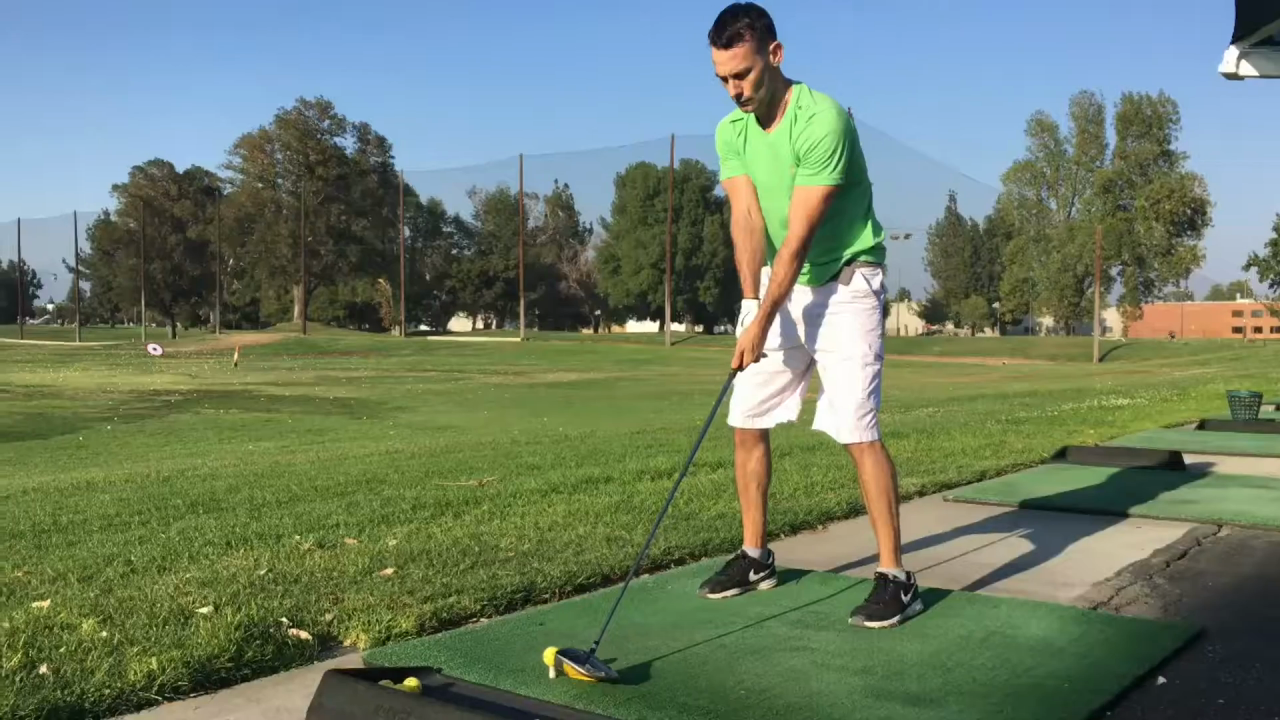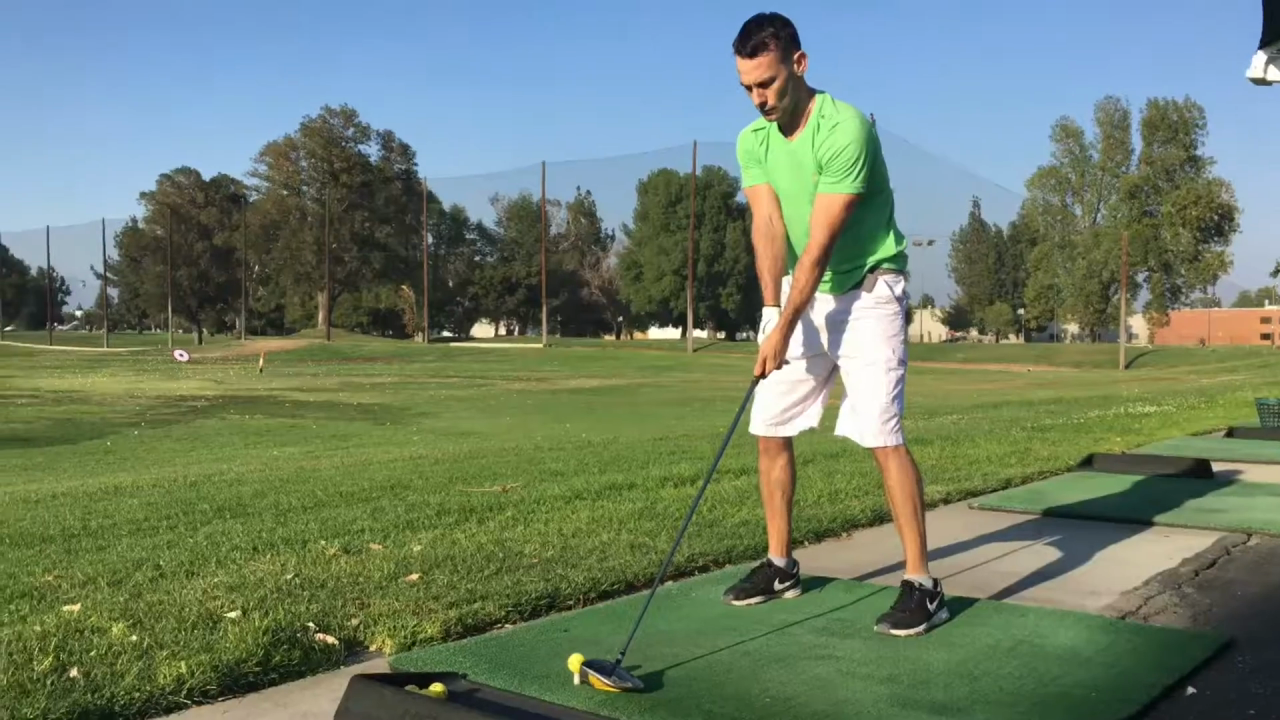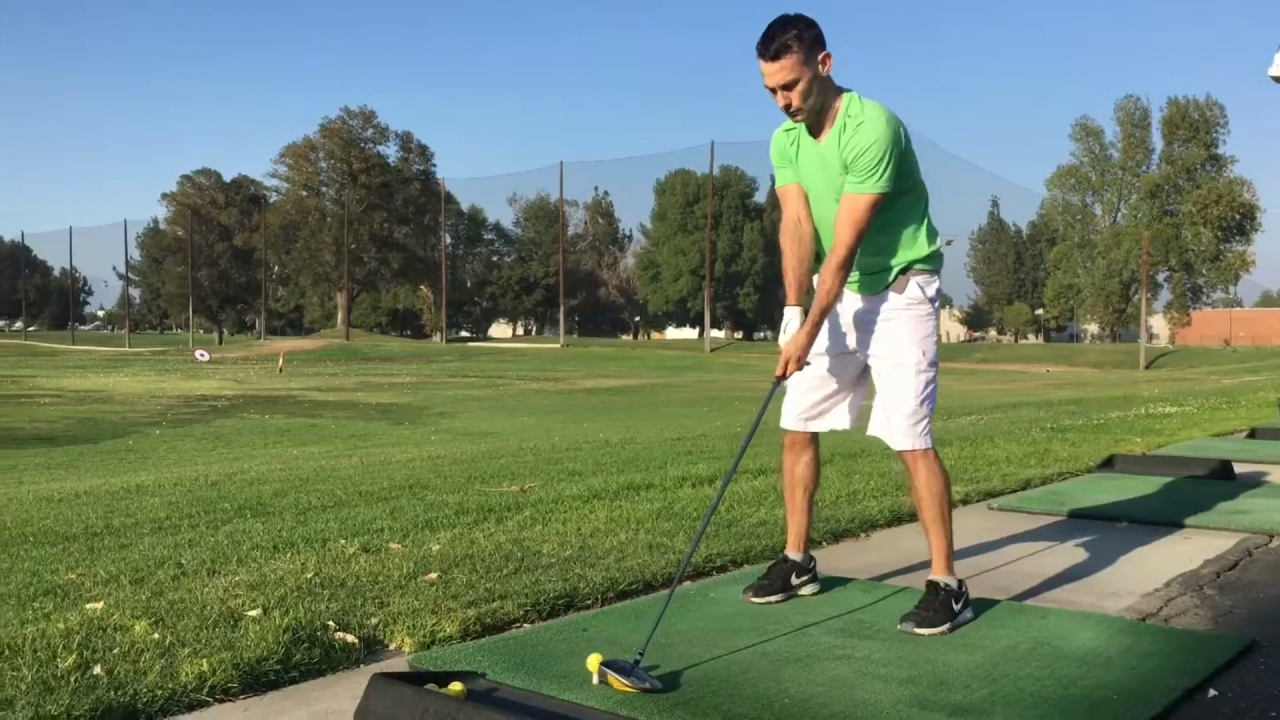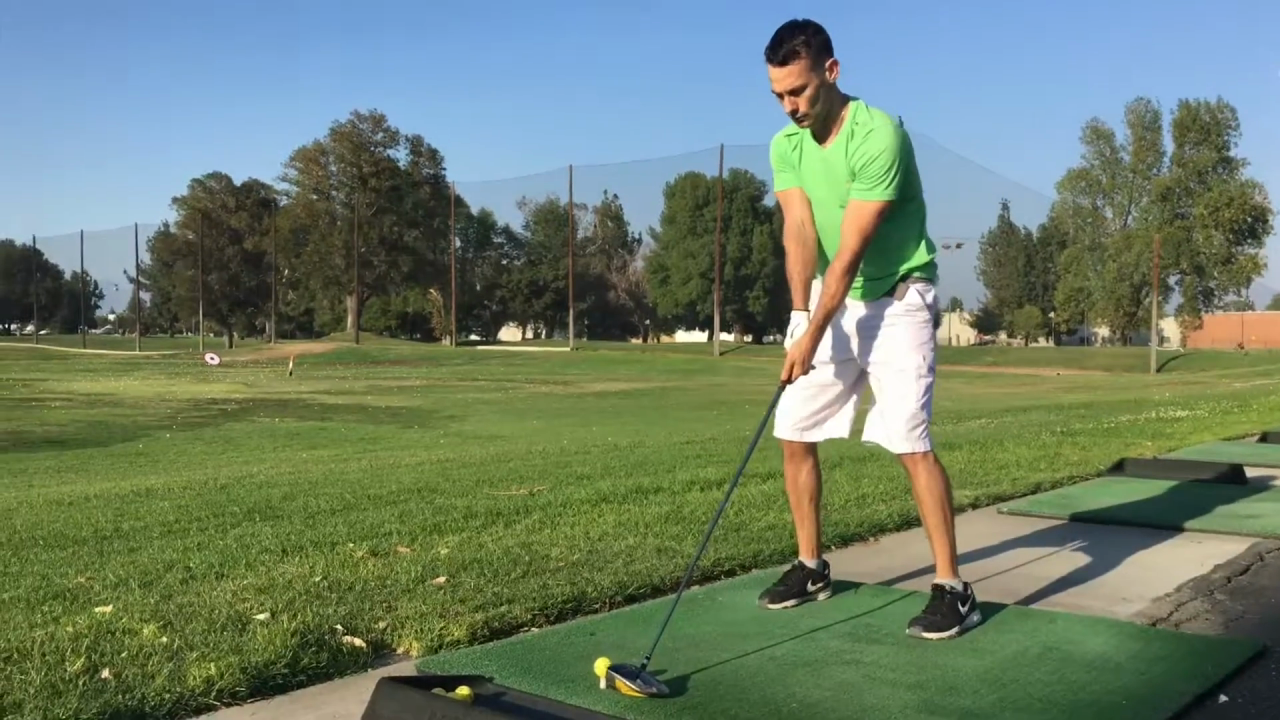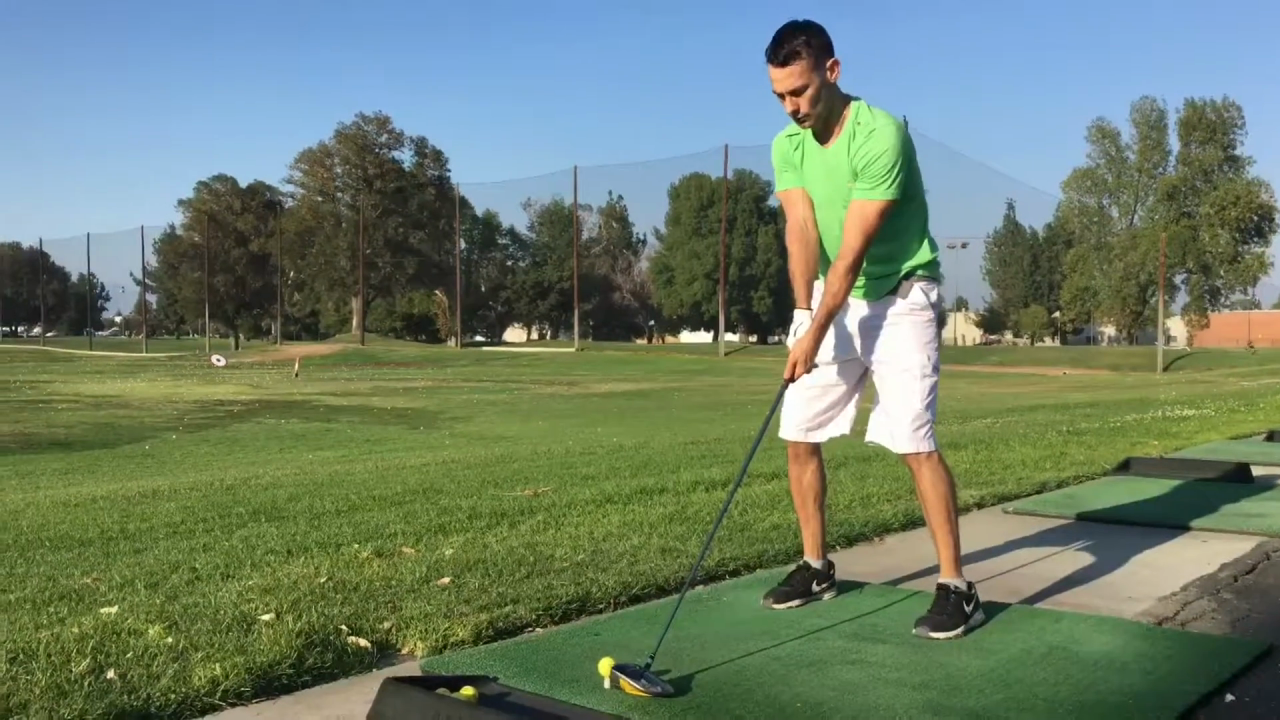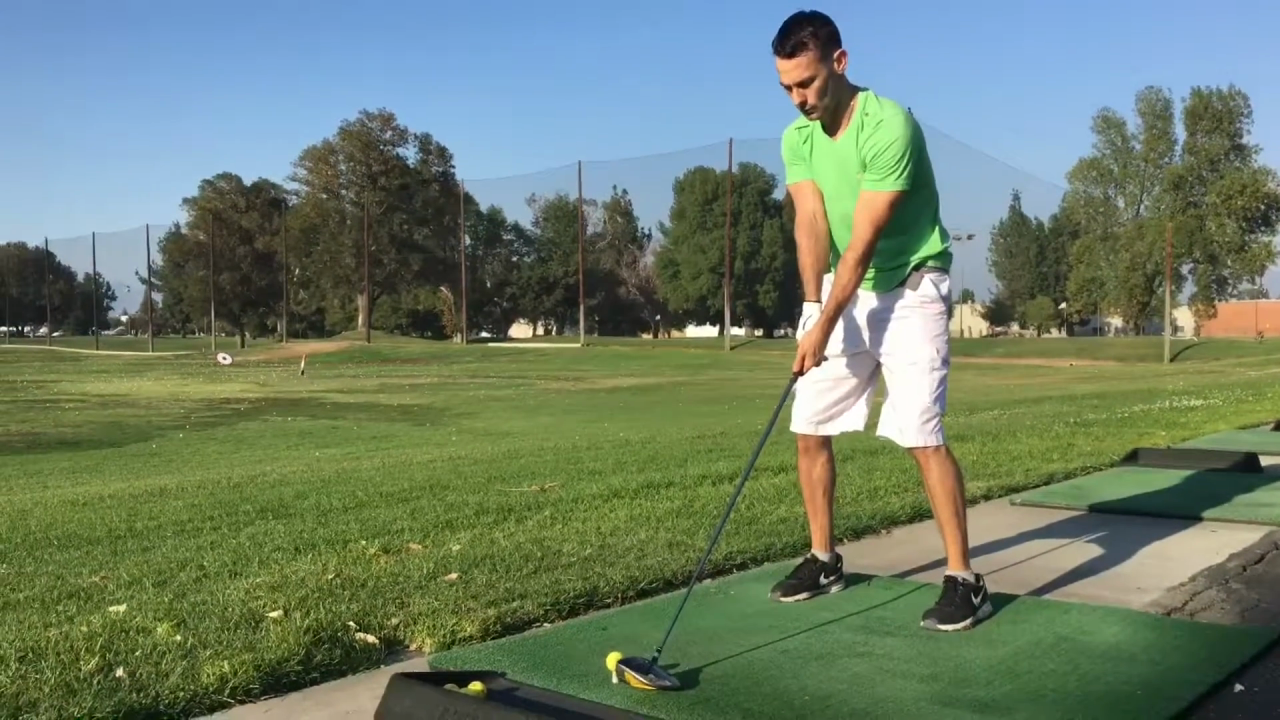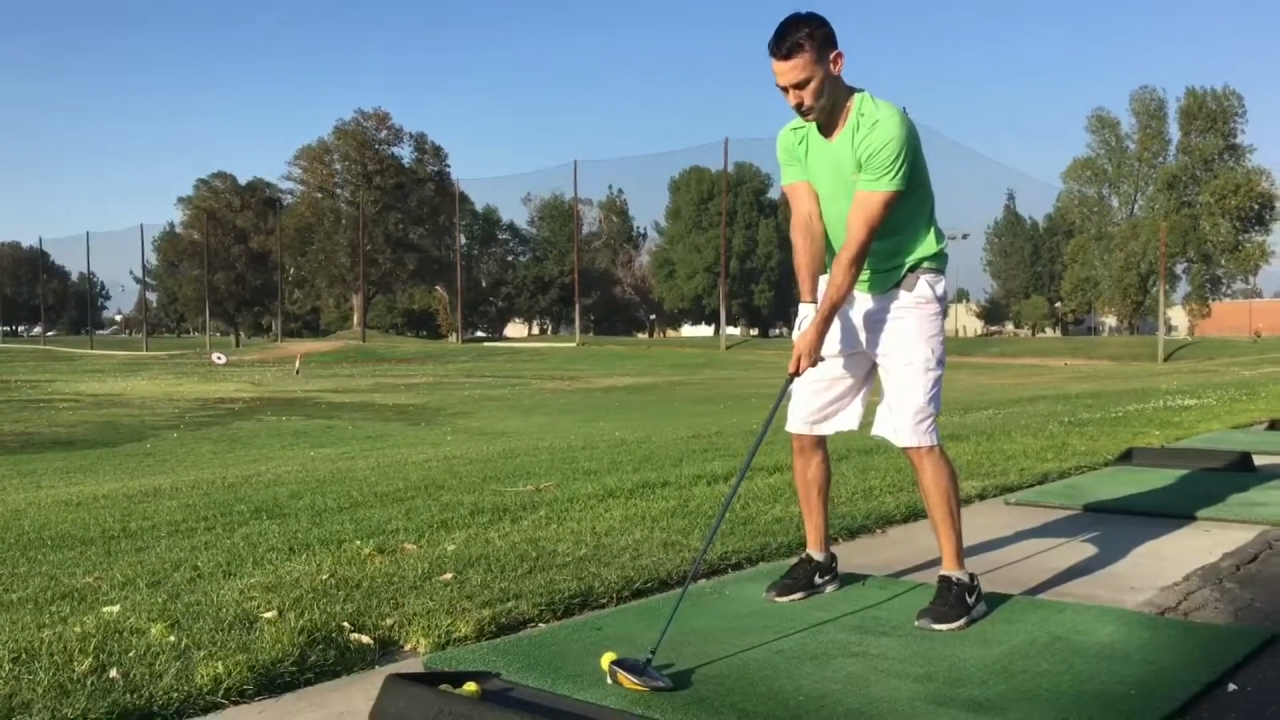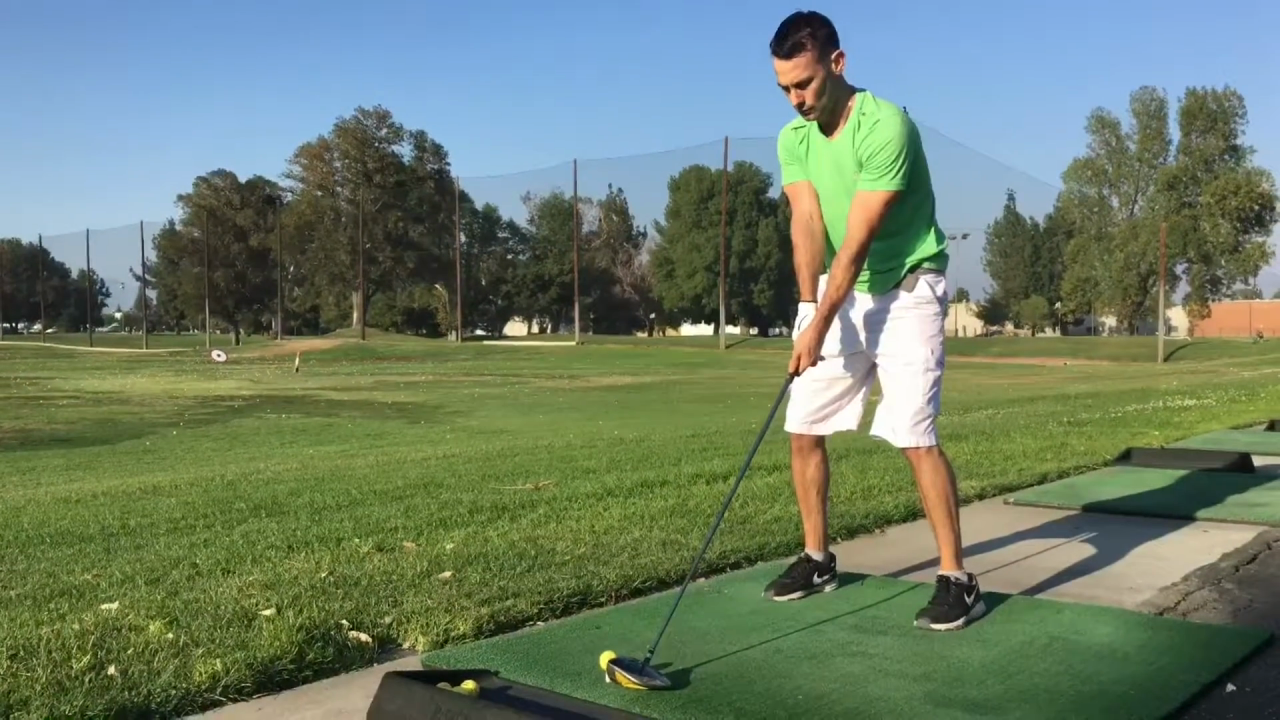
dt=0.3s
person 1, frame 1
left shoulder: (823, 119)
right shoulder: (730, 131)
left elbow: (798, 236)
right elbow: (747, 219)
left wrist: (762, 323)
right wrist: (749, 305)
left hip: (843, 286)
right hip: (779, 287)
left knee: (857, 430)
right knee: (747, 425)
left ankle: (894, 577)
right ankle: (755, 555)
person 1, frame 2
left shoulder: (845, 128)
right shoulder: (752, 140)
left elbow: (819, 245)
right elbow: (768, 229)
left wrist: (783, 329)
right wrist: (770, 312)
left hip: (866, 293)
right hip: (801, 294)
left knee: (881, 434)
right knee: (770, 433)
left ankle: (921, 583)
right ankle: (780, 564)
person 1, frame 3
left shoulder: (874, 127)
right shoulder: (785, 140)
left elbow: (844, 245)
right elbow: (797, 227)
left wrist: (810, 331)
right wrist: (792, 314)
left hip: (900, 292)
right hip: (834, 295)
left knee: (910, 436)
right knee: (798, 427)
left ankle: (946, 584)
right ankle: (797, 561)
person 1, frame 4
left shoulder: (879, 136)
right shoulder: (785, 145)
left elbow: (850, 252)
right elbow: (799, 232)
left wrist: (811, 334)
right wrist: (798, 317)
left hip: (895, 300)
right hip: (830, 299)
left knee: (910, 442)
right knee: (794, 437)
left ankle: (951, 588)
right ankle: (810, 566)
person 1, frame 5
left shoulder: (881, 136)
right shoulder: (786, 145)
left elbow: (852, 250)
right elbow: (801, 231)
left wrist: (814, 334)
right wrist: (802, 316)
left hip: (898, 299)
right hip: (832, 299)
left knee: (915, 440)
right knee: (799, 437)
left ankle: (955, 587)
right ankle: (816, 566)
person 1, frame 6
left shoulder: (889, 126)
right shoulder: (797, 137)
left elbow: (862, 242)
right elbow: (811, 223)
left wrist: (822, 325)
right wrist: (812, 307)
left hip: (909, 291)
right hip: (842, 292)
left knee: (922, 434)
right knee: (809, 430)
left ankle: (963, 579)
right ankle: (824, 559)
person 1, frame 7
left shoulder: (885, 127)
right shoulder: (791, 139)
left elbow: (857, 242)
right elbow: (806, 224)
left wrist: (819, 326)
right wrist: (808, 307)
left hip: (904, 292)
right hip: (839, 293)
left knee: (915, 434)
right knee: (805, 430)
left ankle: (957, 579)
right ankle: (818, 559)
person 1, frame 8
left shoulder: (886, 127)
right shoulder: (793, 138)
left elbow: (857, 242)
right elbow: (807, 225)
left wrist: (818, 327)
right wrist: (808, 308)
left hip: (904, 293)
right hip: (838, 294)
left knee: (914, 434)
right knee: (803, 430)
left ankle: (956, 579)
right ankle: (817, 558)
